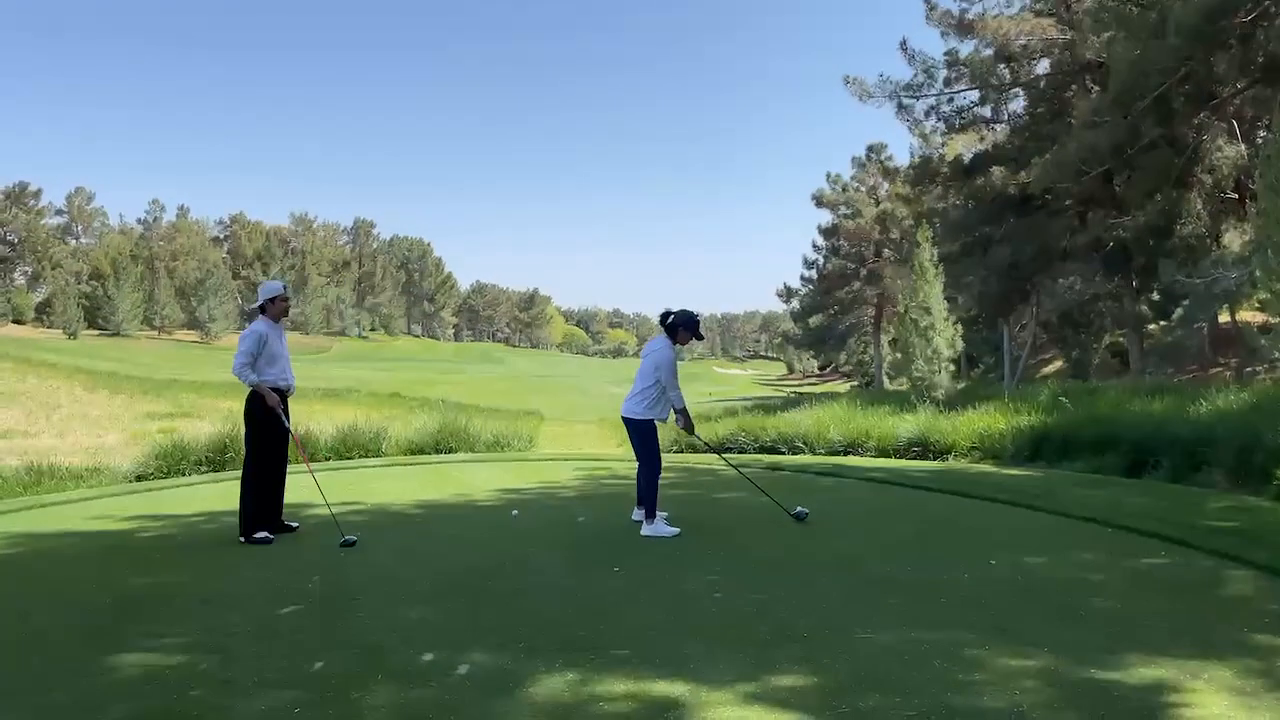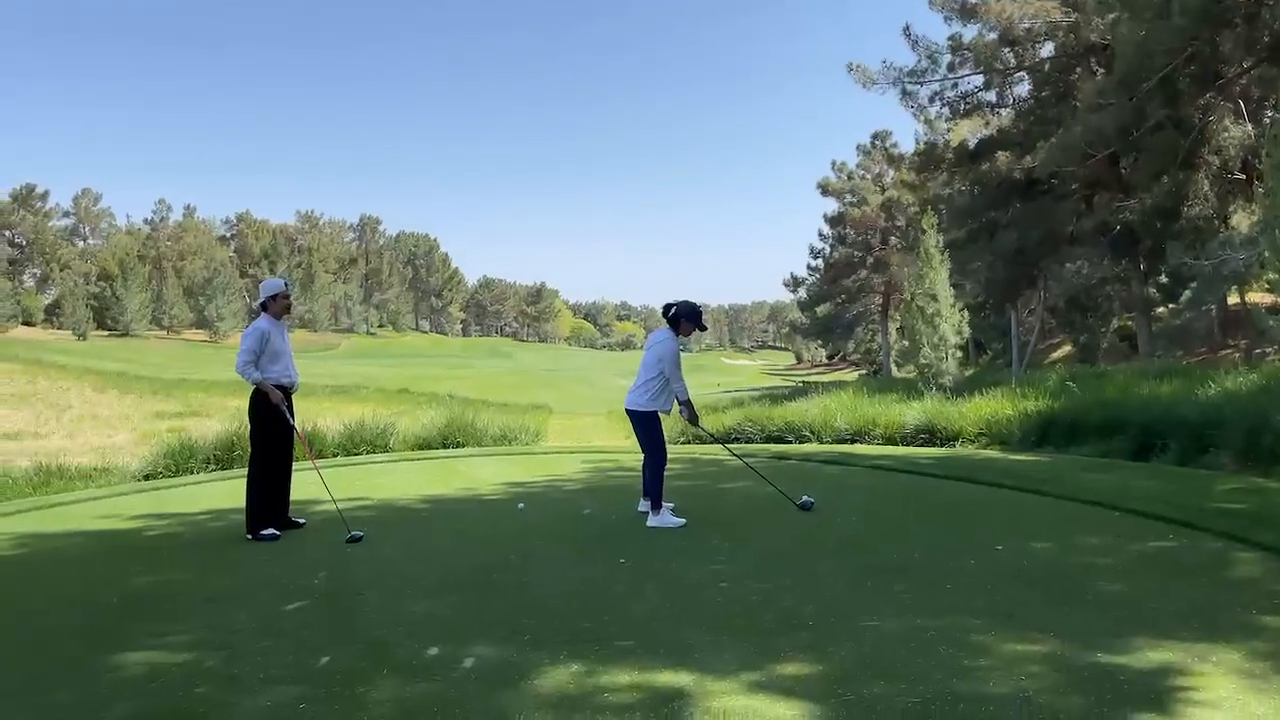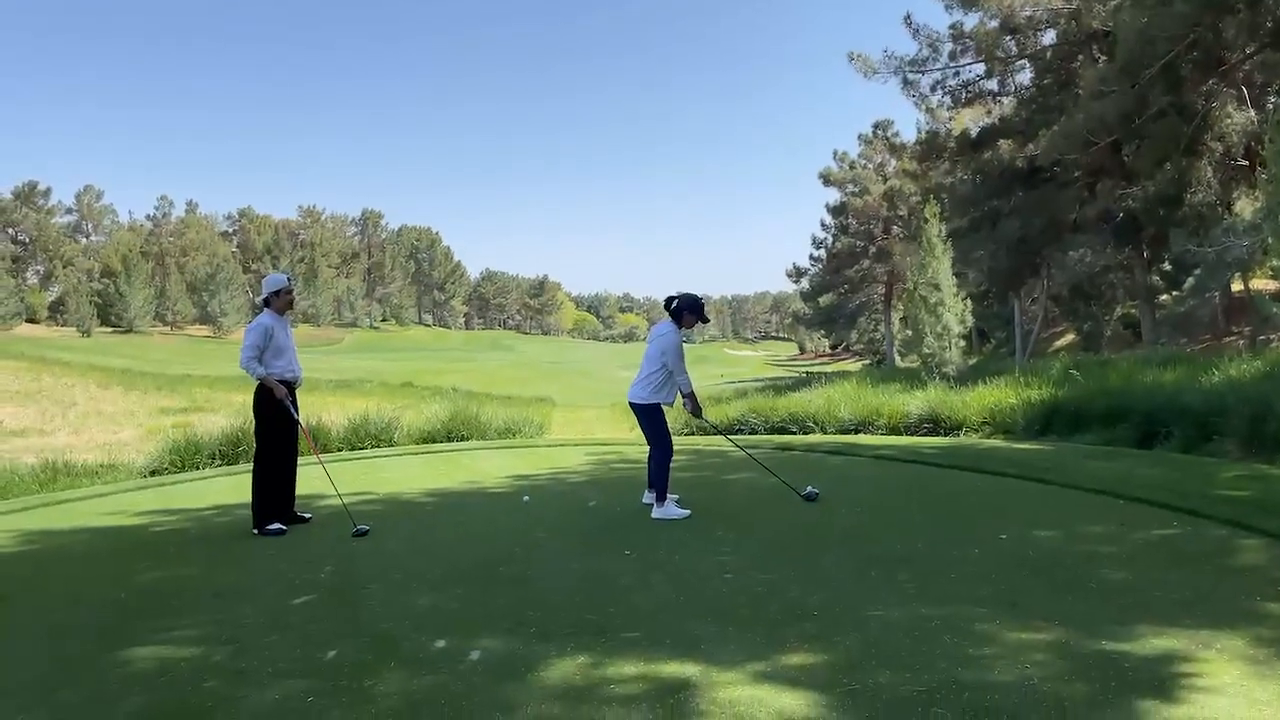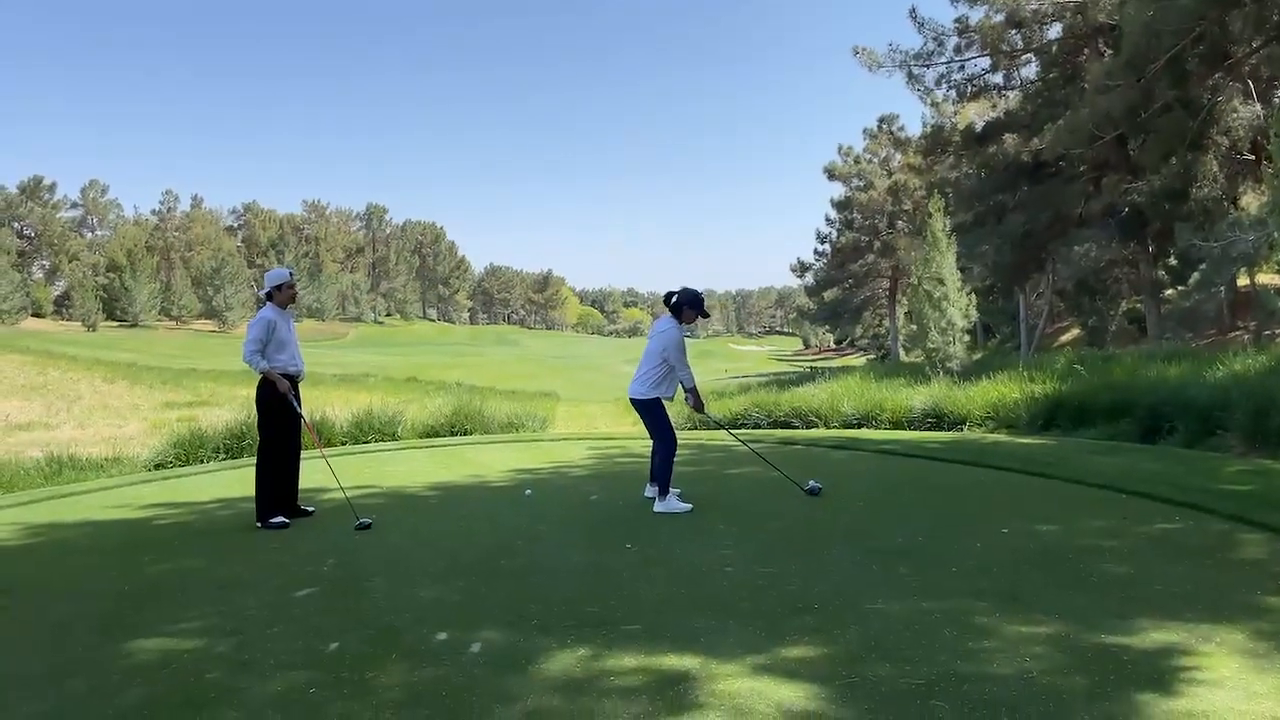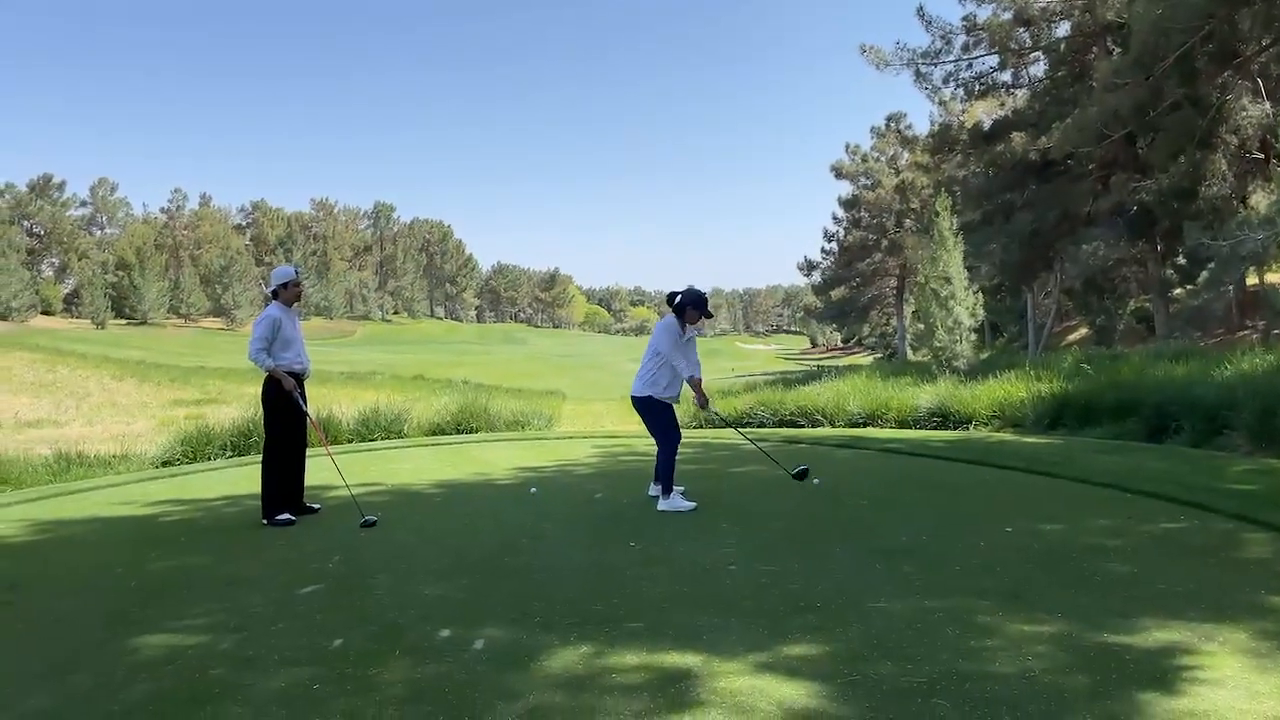
dt=0.4s
person 1, frame 1
left shoulder: (278, 331)
right shoulder: (257, 332)
right elbow: (240, 367)
right wrist: (266, 393)
left hip: (279, 401)
right hip: (262, 402)
left knee: (277, 463)
right knee: (258, 464)
left ankle: (272, 519)
right ankle: (250, 527)
person 1, frame 2
left shoulder: (280, 328)
right shoulder: (259, 329)
right elbow: (244, 365)
right wrist: (270, 390)
left hip: (283, 398)
right hip: (266, 399)
left knee: (283, 459)
right knee: (263, 461)
left ankle: (279, 515)
right ankle: (257, 524)
person 1, frame 3
left shoulder: (284, 323)
right shoulder: (262, 325)
right elbow: (248, 361)
right wrist: (274, 385)
left hip: (287, 393)
right hip: (270, 394)
left knee: (288, 454)
right knee: (268, 456)
left ankle: (285, 510)
right ankle: (263, 519)
person 1, frame 4
left shoulder: (286, 317)
right shoulder: (265, 318)
right elbow: (250, 354)
left wrist: (296, 375)
right wrist: (277, 379)
left hip: (290, 386)
right hip: (273, 388)
left knee: (291, 448)
right knee: (271, 449)
left ankle: (288, 504)
right ankle: (266, 512)
person 1, frame 5
left shoulder: (292, 315)
right shoulder: (271, 316)
right elbow: (256, 352)
left wrist: (301, 374)
right wrist: (283, 377)
left hip: (296, 384)
right hip: (279, 386)
left knee: (297, 445)
right knee: (277, 447)
left ankle: (294, 501)
right ankle: (272, 510)
person 2, frame 1
left shoulder: (658, 343)
right shoulder: (665, 352)
right elbow: (673, 390)
left wrist: (678, 414)
right wrist: (686, 419)
left hip: (635, 412)
right hip: (640, 416)
left knee: (646, 463)
right knee: (652, 467)
left ankle: (641, 509)
right ankle: (650, 523)
person 2, frame 2
left shoulder: (661, 335)
right shoulder: (669, 345)
right elbow: (676, 382)
left wrist: (682, 405)
right wrist: (690, 411)
left hip: (639, 404)
right hip: (644, 408)
left knee: (652, 455)
right knee: (658, 458)
left ankle: (648, 500)
right ankle: (656, 514)
person 2, frame 3
left shoulder: (663, 327)
right shoulder: (672, 338)
left elbow: (674, 373)
right elbow: (680, 374)
left wrist: (686, 398)
right wrist: (694, 403)
left hip: (643, 397)
right hip: (647, 400)
left knee: (658, 446)
right knee: (664, 450)
left ankle: (652, 492)
right ankle: (661, 505)
person 2, frame 4
left shoulder: (664, 322)
right shoulder: (673, 334)
left elbow: (677, 368)
right elbow: (683, 370)
left wrist: (687, 392)
right wrist: (696, 398)
left hip: (644, 392)
right hip: (647, 395)
left knee: (661, 440)
right knee: (668, 443)
left ankle: (654, 486)
right ankle: (663, 499)
person 2, frame 5
left shoulder: (688, 332)
right shoulder: (667, 327)
left elbow: (692, 363)
right elbow: (680, 363)
left wrist: (698, 391)
right wrist: (699, 394)
left hip: (661, 395)
right hip: (646, 395)
left knee: (672, 438)
right knee: (668, 443)
left ankle: (658, 484)
right ankle: (666, 498)
